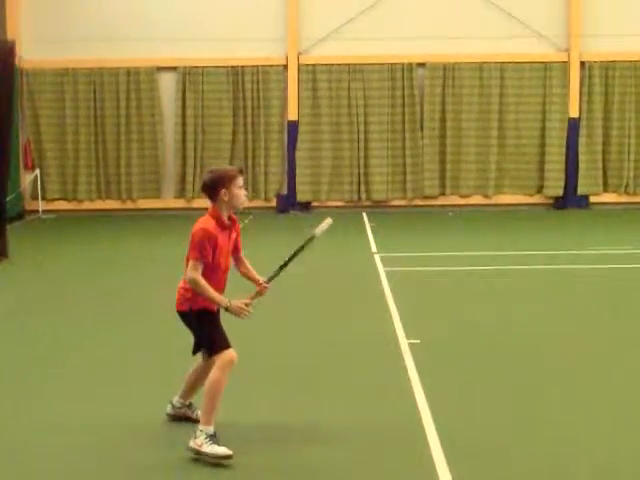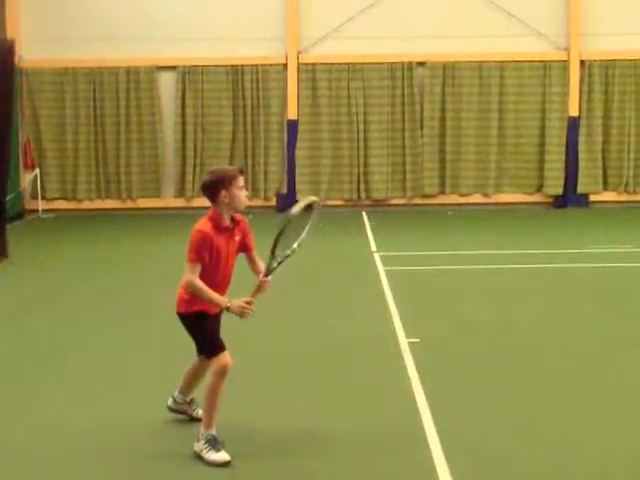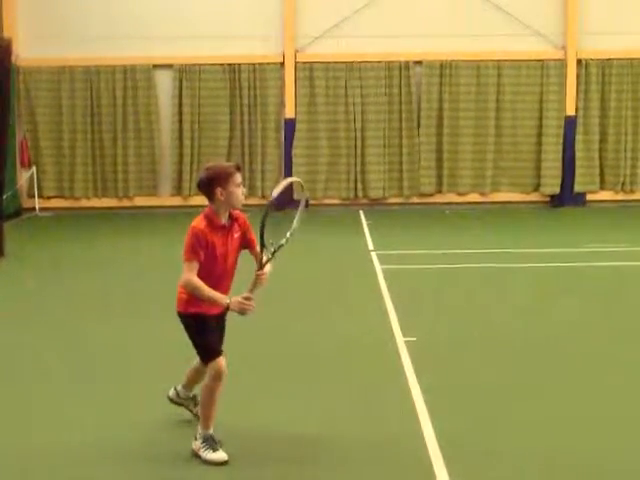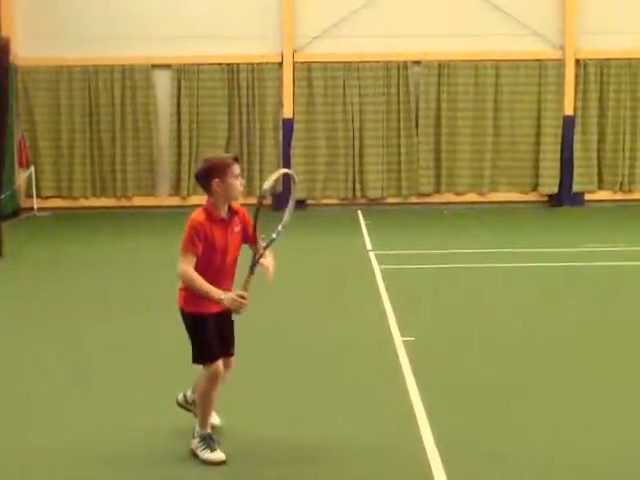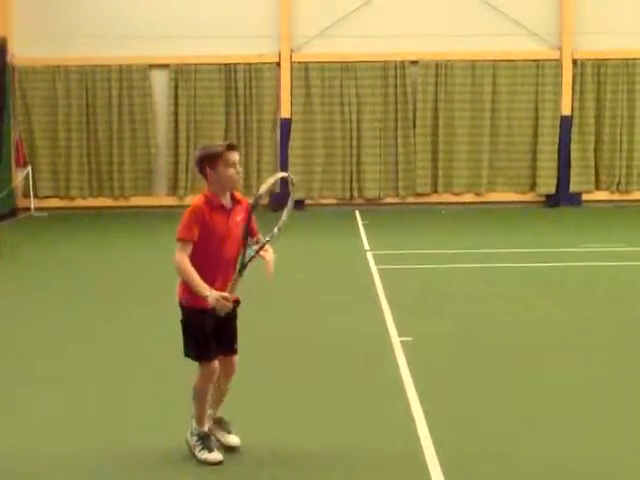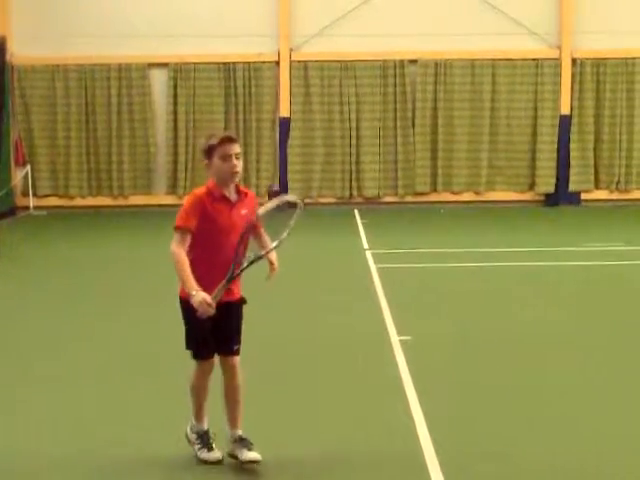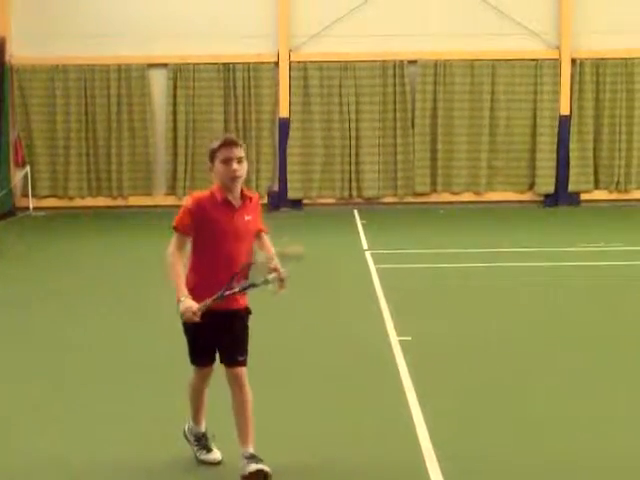
dt=0.3s
person 1, frame 1
left shoulder: (232, 224)
right shoulder: (206, 230)
left elbow: (239, 260)
right elbow: (192, 277)
left wrist: (257, 281)
right wrist: (228, 304)
left hip: (207, 303)
right hip: (194, 303)
left knee: (212, 358)
right knee: (226, 358)
left ankle: (180, 404)
right ankle: (203, 435)
person 1, frame 2
left shoulder: (239, 224)
right shoulder: (203, 232)
left elbow: (252, 256)
right elbow: (190, 280)
left wrist: (261, 276)
right wrist: (229, 304)
left hip: (212, 304)
right hip: (194, 306)
left knee: (208, 357)
right knee: (222, 363)
left ankle: (180, 399)
right ankle: (206, 438)
person 1, frame 3
left shoulder: (239, 221)
right shoulder: (199, 230)
left elbow: (260, 253)
right elbow: (188, 279)
left wrist: (264, 268)
right wrist: (228, 301)
left hip: (218, 305)
right hip: (195, 307)
left knee: (209, 359)
right knee: (218, 367)
left ankle: (183, 392)
right ankle: (203, 437)
person 1, frame 4
left shoulder: (240, 215)
right shoulder: (198, 222)
left elbow: (260, 247)
right elbow: (184, 271)
left wrist: (266, 260)
right wrist: (222, 296)
left hip: (222, 303)
right hip: (197, 305)
left knee: (226, 363)
right knee: (214, 368)
left ankle: (191, 397)
right ankle: (201, 436)
person 1, frame 5
left shoulder: (242, 205)
right shoulder: (197, 209)
left elbow: (256, 238)
right elbow: (180, 258)
left wrist: (266, 252)
right wrist: (207, 294)
left hip: (226, 298)
right hip: (197, 302)
left knee: (229, 362)
right knee: (208, 367)
left ankle: (214, 417)
right ankle: (198, 432)
person 1, frame 6
left shoulder: (248, 199)
right shoulder: (198, 200)
left elbow: (257, 232)
right elbow: (177, 248)
left wrist: (270, 252)
right wrist: (194, 292)
left hip: (231, 296)
right hip: (200, 299)
left knee: (231, 365)
right knee: (205, 364)
left ankle: (237, 437)
right ankle: (198, 429)
person 1, frame 7
left shoulder: (253, 203)
right shoulder: (199, 204)
right elbow: (175, 251)
left wrist: (274, 262)
right wrist: (183, 297)
left hip: (236, 305)
right hip: (201, 305)
left knee: (238, 376)
right knee: (203, 371)
right ankle: (196, 430)
